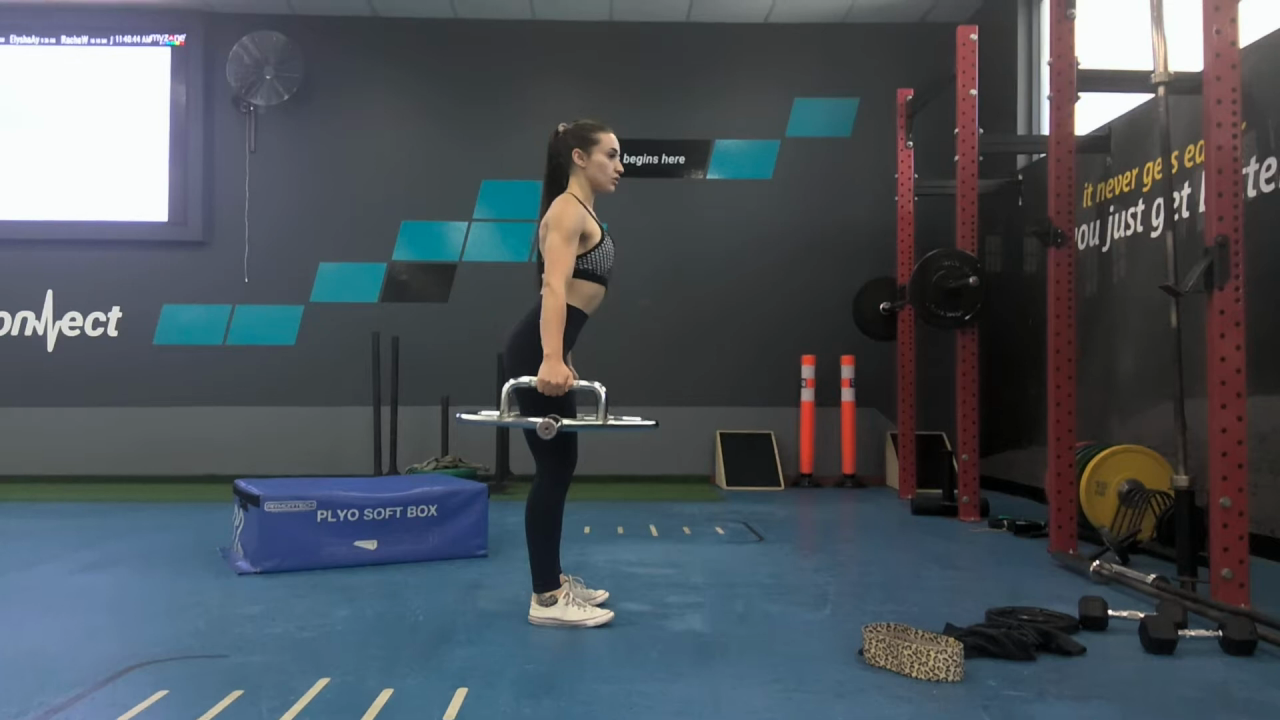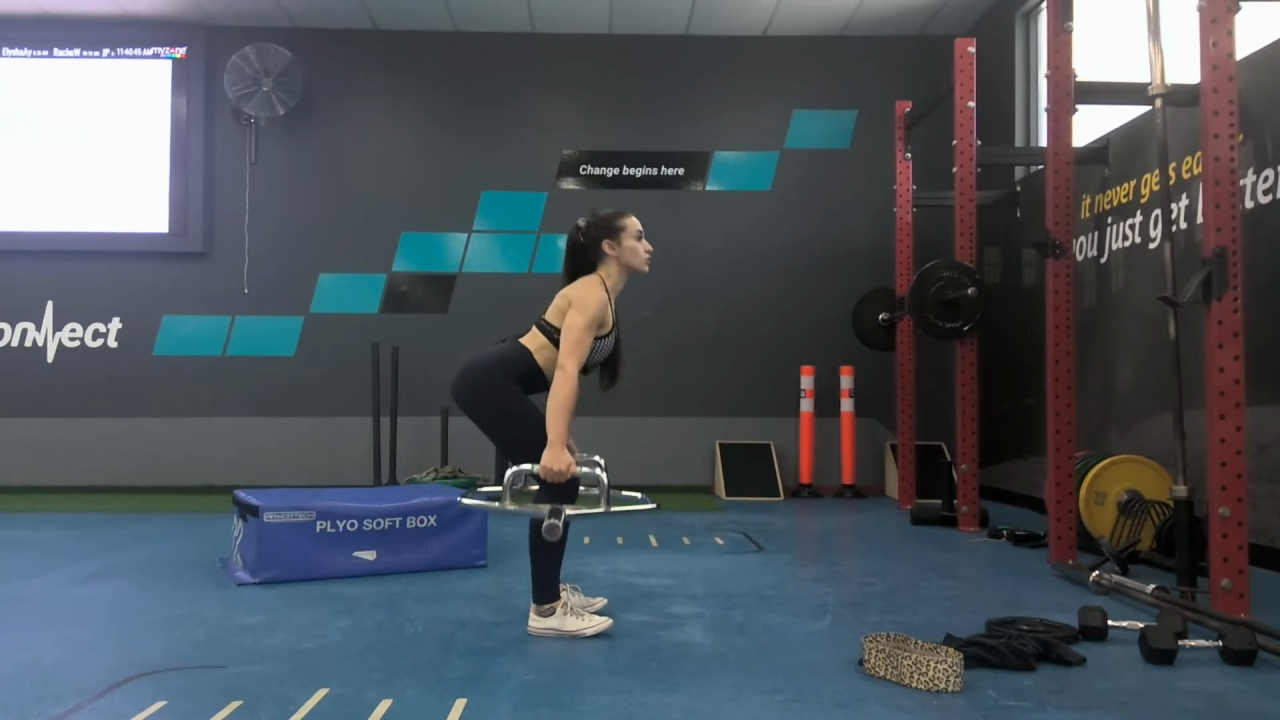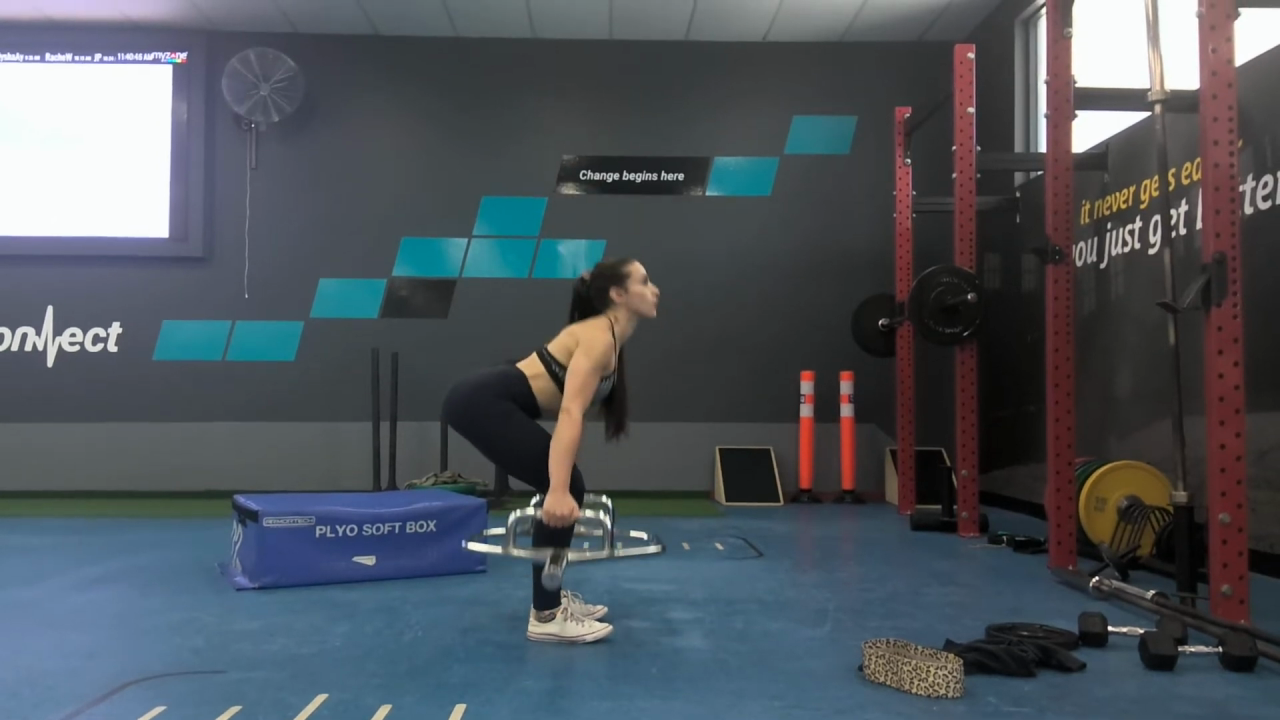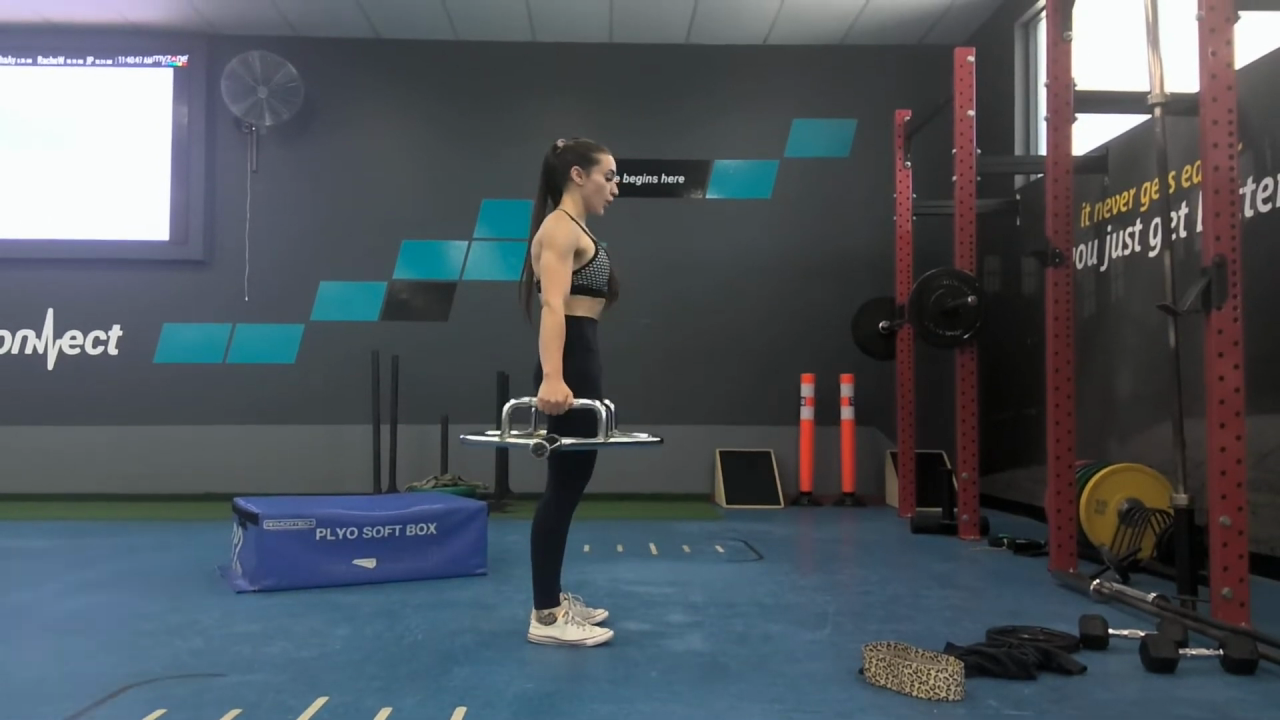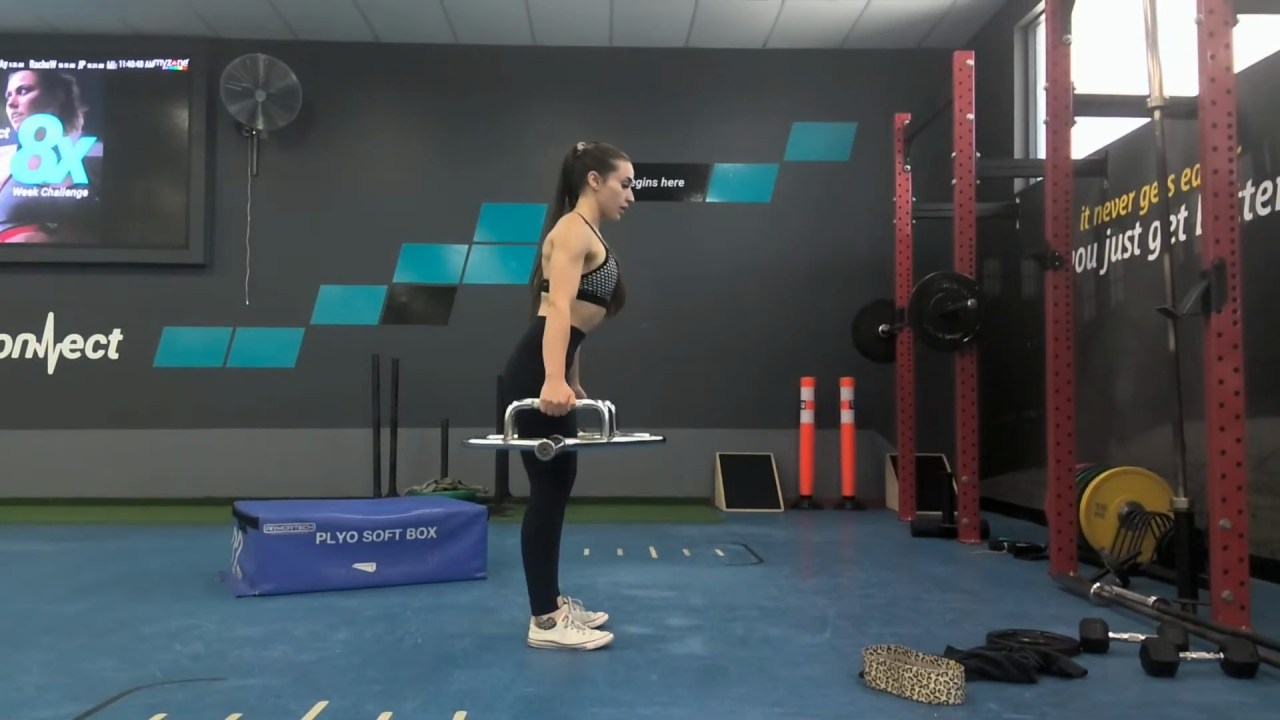
dt=1s
person 1, frame 1
left shoulder: (579, 210)
right shoulder: (568, 210)
right elbow: (554, 289)
left wrist: (560, 358)
right wrist: (552, 359)
left hip: (547, 349)
right hip: (539, 351)
left knee: (560, 465)
right knee: (554, 468)
left ankle: (553, 581)
right ankle: (547, 600)
person 1, frame 2
left shoulder: (600, 295)
right shoulder: (592, 293)
left elbow: (565, 370)
right elbow: (565, 370)
left wrist: (561, 438)
right wrist: (554, 447)
left hip: (495, 382)
right hip: (488, 384)
left knee: (561, 481)
right knee: (558, 481)
left ankle: (551, 590)
right ankle: (546, 610)
person 1, frame 3
left shoulder: (606, 340)
right shoulder: (599, 338)
left elbow: (571, 413)
right elbow: (570, 415)
left wrist: (563, 485)
right wrist: (558, 491)
left hip: (486, 402)
right hip: (480, 404)
left knee: (567, 487)
right knee: (565, 493)
left ankle: (552, 596)
right ankle: (546, 615)
person 1, frame 4
left shoulder: (572, 228)
right shoulder: (561, 227)
right elbow: (553, 307)
right wrist: (553, 379)
left hip: (579, 362)
right hip: (571, 362)
left knee: (569, 485)
right knee: (564, 486)
left ankle: (553, 600)
right ankle: (546, 617)
person 1, frame 5
left shoulder: (586, 233)
right shoulder: (573, 229)
right elbow: (558, 309)
left wrist: (572, 381)
right wrist: (554, 381)
left hip: (553, 369)
right hip: (539, 370)
left knee: (557, 486)
right knee: (548, 489)
left ankle: (552, 602)
right ankle: (545, 622)
